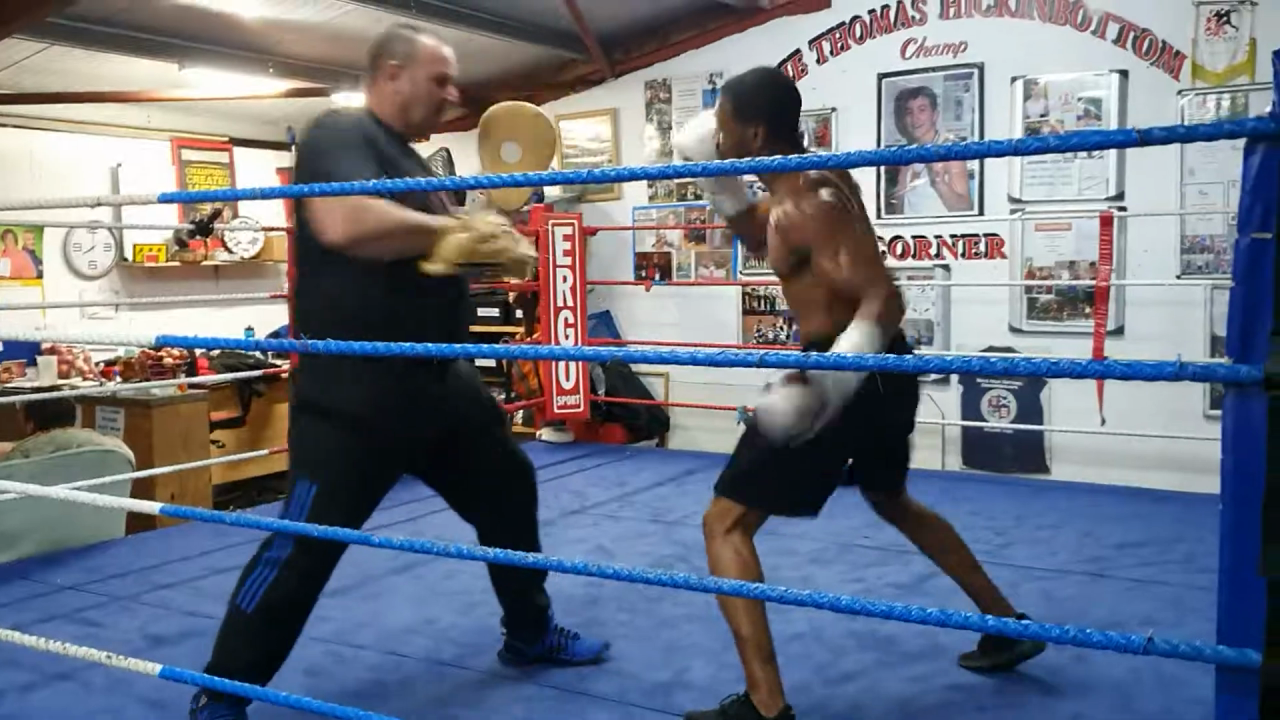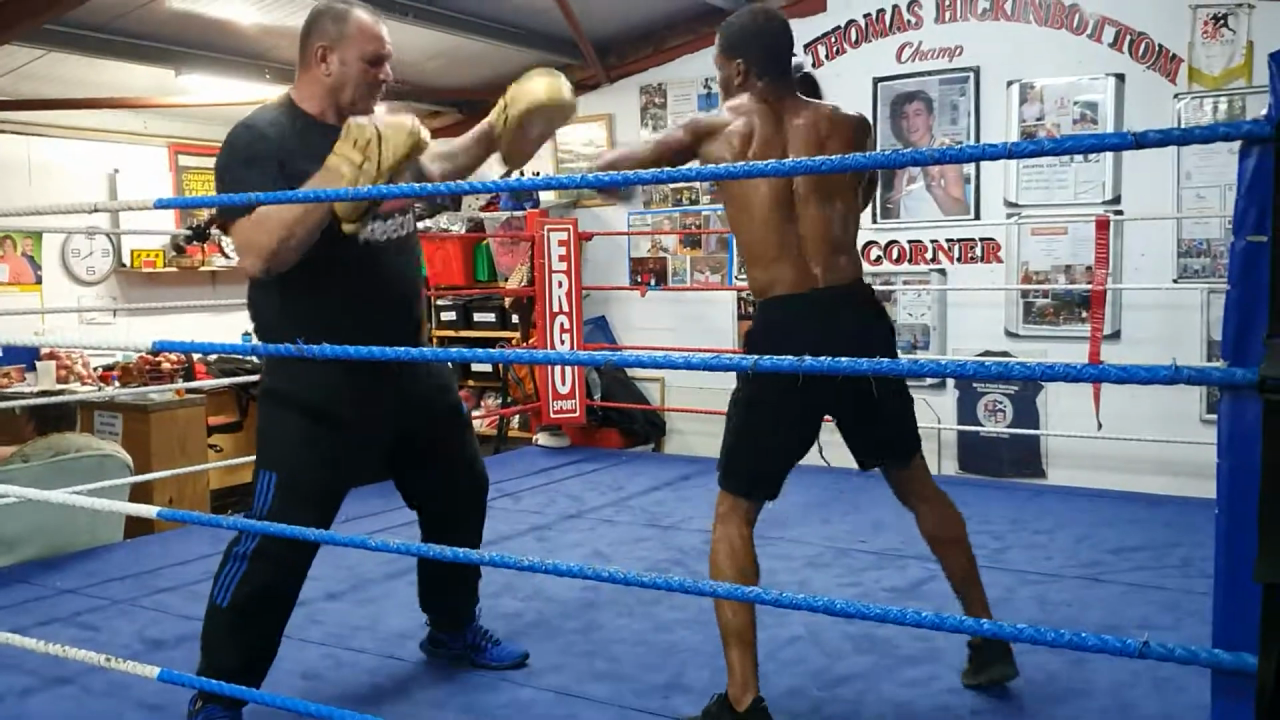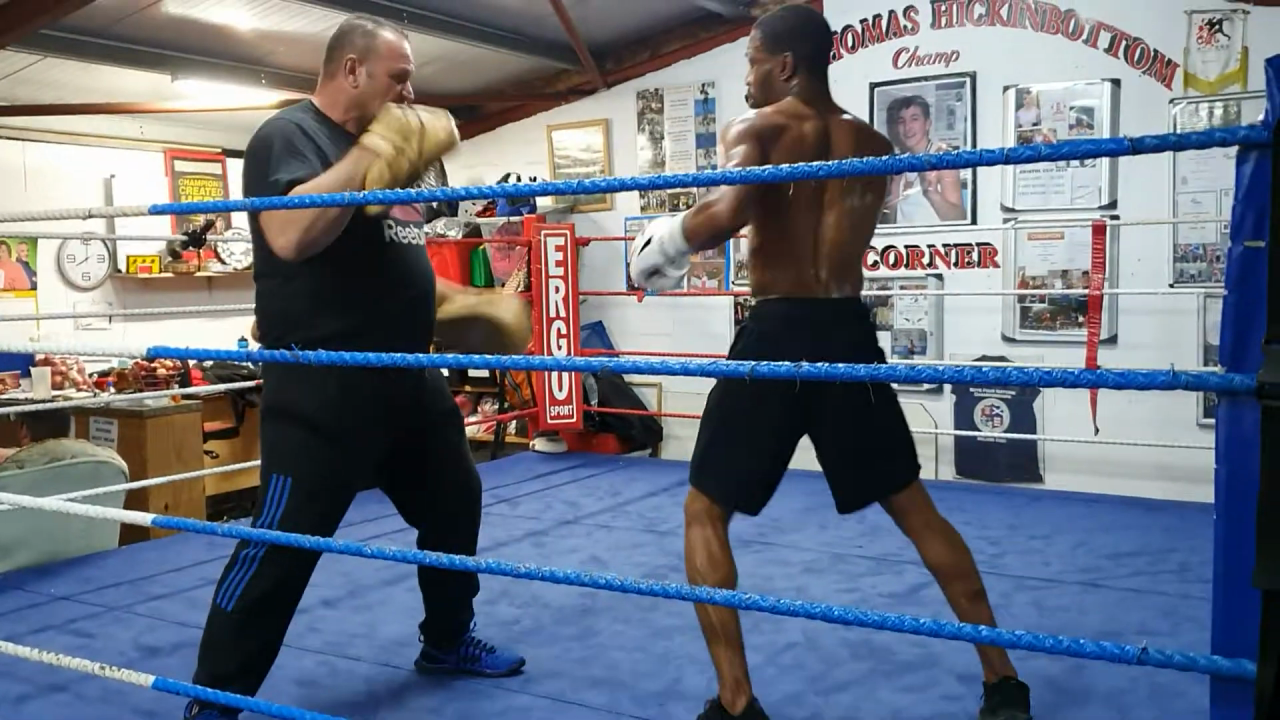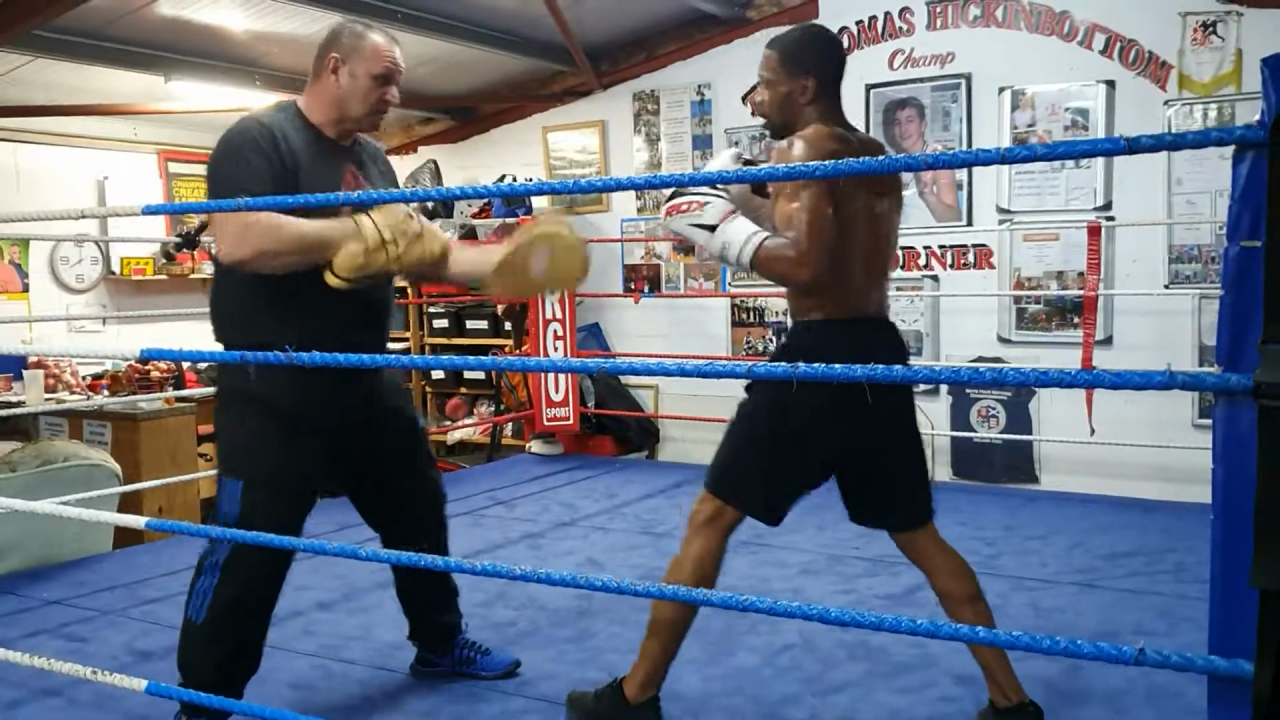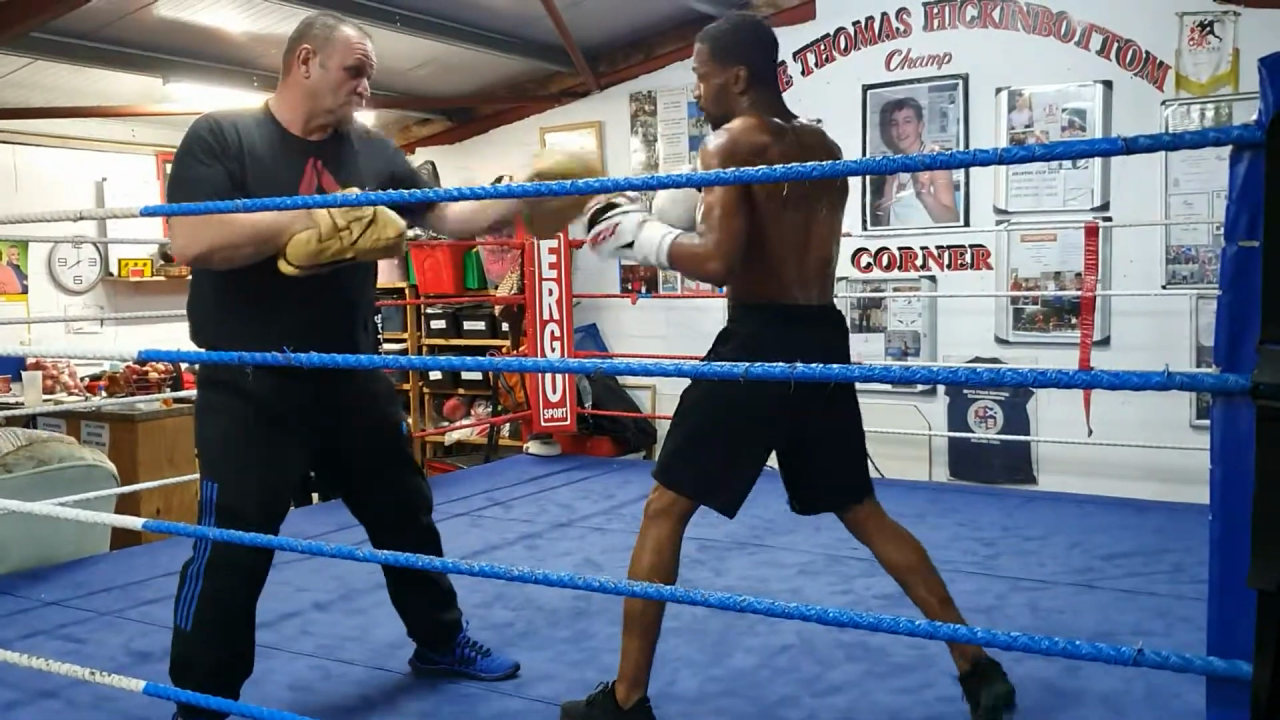
dt=0.3s
person 1, frame 1
left shoulder: (413, 162)
right shoulder: (338, 136)
left elbow: (440, 256)
right elbow: (345, 225)
left wrist: (490, 238)
right wrist: (457, 232)
left hip: (435, 375)
right hip: (350, 385)
left knee: (509, 490)
right knee: (309, 540)
left ankle: (530, 632)
person 1, frame 2
left shoulder: (370, 127)
right shoulder: (261, 140)
left elbow: (427, 176)
right elbow: (261, 252)
left wrist: (499, 127)
right wrist: (347, 174)
left hip: (406, 366)
right hip: (316, 380)
left knee: (459, 493)
right knee: (278, 537)
left ankle: (452, 629)
person 1, frame 3
left shoulder: (376, 141)
right shoulder: (289, 135)
right elbow: (292, 237)
left wrist: (455, 303)
right wrist: (377, 156)
left hip: (406, 376)
right hip: (323, 385)
left knee: (454, 503)
right knee: (284, 541)
left ankle: (447, 640)
person 1, frame 4
left shoulder: (372, 160)
right shoulder: (259, 137)
left elbow: (420, 256)
right elbow: (235, 240)
left wrist: (504, 263)
right wrist: (360, 235)
left hip: (363, 382)
right hip: (270, 389)
left knee: (417, 513)
right knee: (248, 547)
left ankle: (440, 644)
person 1, frame 5
left shoulder: (368, 151)
right shoulder: (221, 136)
left elbow: (447, 218)
right elbow: (192, 240)
left wrist: (524, 198)
right wrist: (313, 225)
left hip: (351, 381)
right hip: (250, 389)
left knee: (404, 513)
right knee: (231, 550)
left ankle: (439, 641)
person 2, frame 1
left shoulder: (809, 203)
right shoulder: (810, 181)
left elbow: (882, 303)
right elbow: (765, 245)
left wrist: (826, 386)
right wrist: (724, 189)
left hip: (845, 375)
right hip: (881, 370)
left knee: (724, 523)
right knee: (893, 503)
right ankle: (1007, 626)
person 2, frame 2
left shoulder: (715, 128)
right shoulder: (852, 131)
left elbow: (612, 169)
left hip: (785, 332)
right hip: (856, 318)
left knee: (733, 515)
right knee: (913, 483)
right ankle: (986, 641)
person 2, frame 3
left shoulder: (762, 126)
right shoulder: (873, 146)
left elbow: (725, 215)
left wrist: (662, 243)
left hip: (778, 337)
right hip: (850, 335)
left knee: (703, 515)
right knee: (915, 511)
person 2, frame 4
left shoulder: (805, 150)
right shoulder: (876, 159)
left elbow: (804, 266)
left wrist: (722, 231)
right wrist: (756, 209)
left hip: (819, 357)
right hip: (879, 354)
left knee: (708, 521)
right knee: (919, 536)
person 2, frame 5
left shoulder: (729, 144)
right shoulder: (825, 149)
left elbow: (720, 263)
left wrist: (641, 236)
right wrist: (701, 221)
left hip: (758, 344)
right hip: (823, 342)
left knee: (663, 512)
right knee: (865, 514)
